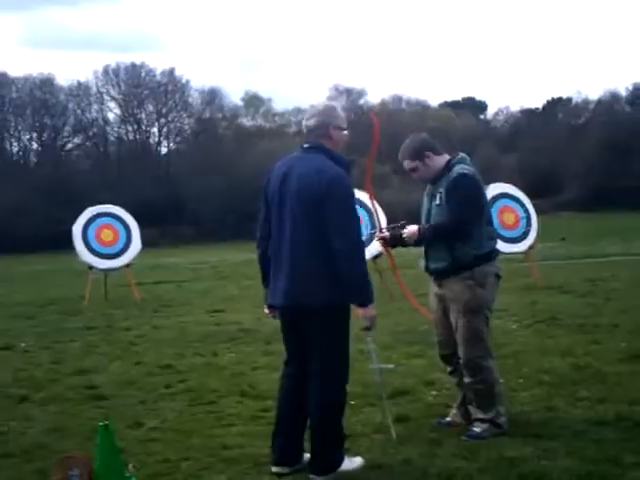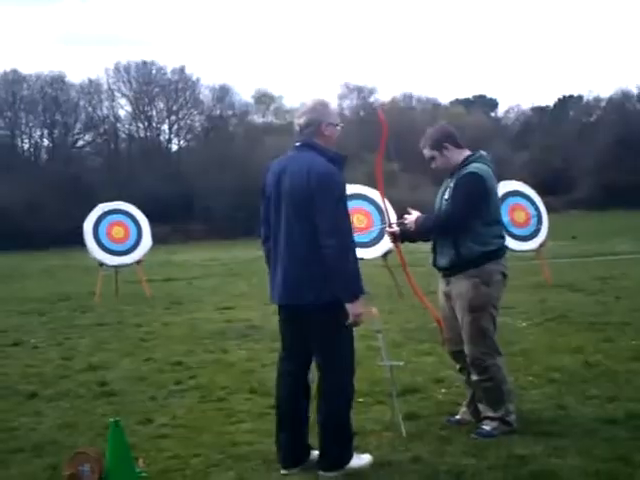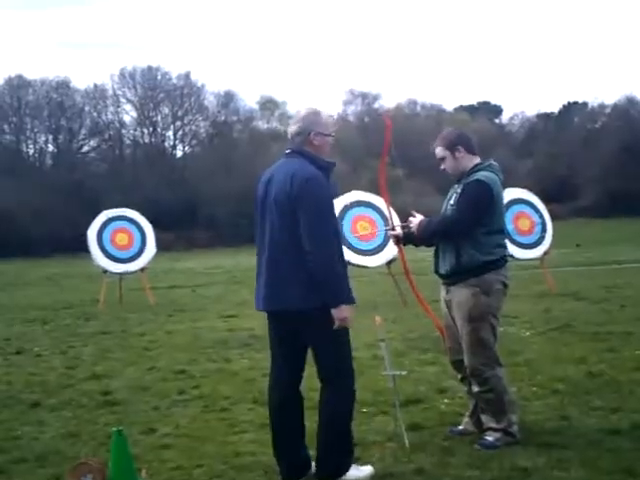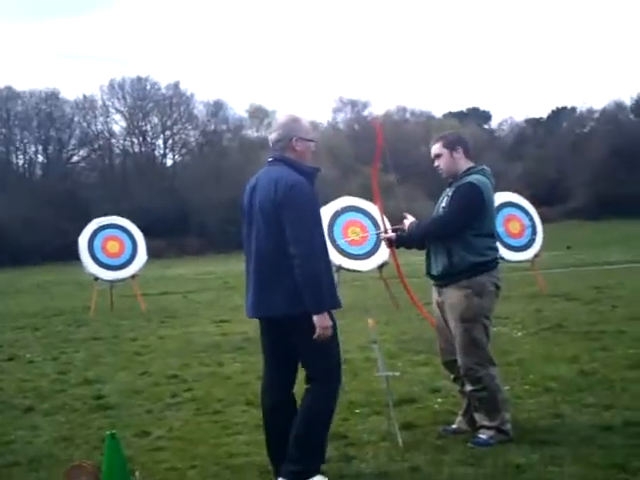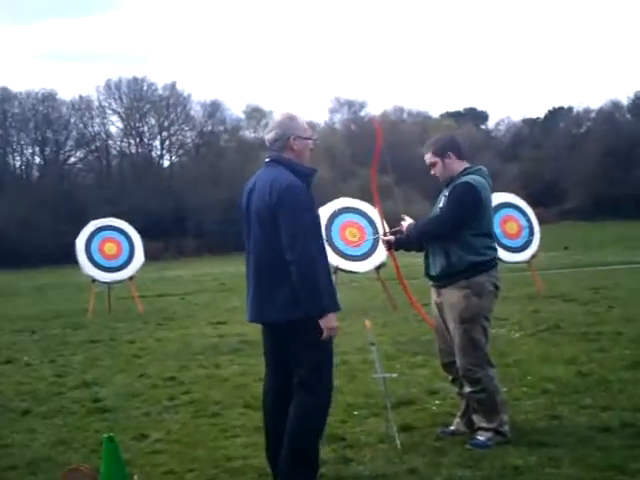
dt=0.3s
person 1, frame 1
left shoulder: (279, 171)
right shoulder: (333, 176)
left elbow: (264, 236)
right elbow: (347, 243)
left wrist: (270, 287)
right wrist: (364, 297)
left hip: (287, 291)
right hip: (325, 294)
left knee: (295, 369)
right knee: (329, 374)
person 1, frame 2
left shoulder: (276, 169)
right shoulder: (324, 171)
left elbow: (267, 231)
right elbow: (337, 240)
right wrist: (353, 294)
left hip: (287, 288)
right hip: (323, 290)
left knee: (292, 367)
right knee: (336, 372)
left ankle: (292, 453)
right ankle: (335, 457)
person 1, frame 3
left shoulder: (269, 176)
right shoulder: (310, 178)
right elbow: (321, 246)
right wrist: (338, 298)
left hip: (276, 296)
right hip: (312, 296)
left knee: (284, 379)
right knee: (337, 378)
person 1, frame 4
left shoulder: (256, 183)
right shoulder: (295, 184)
right elbow: (306, 252)
right wrist: (320, 306)
left hip: (267, 300)
right hip: (298, 302)
left knee: (277, 382)
right knee: (324, 379)
person 1, frame 5
left shoulder: (255, 184)
right shoulder: (290, 186)
right elbow: (303, 255)
right wrist: (324, 309)
left hip: (269, 303)
right hip: (298, 306)
left knee: (278, 385)
right knee: (313, 388)
person 2, frame 1
left shoulder: (462, 179)
right shoulder: (434, 184)
left elbow: (459, 225)
right elbow: (428, 229)
left wrist: (420, 233)
right wrist: (396, 237)
left hip: (470, 276)
right hip: (443, 277)
left knee: (472, 351)
right knee: (449, 350)
left ankle: (490, 417)
right ankle: (467, 408)
person 2, frame 2
left shoulder: (474, 175)
right shoulder: (457, 177)
left elbow: (452, 221)
right elbow: (444, 223)
left wrist: (420, 223)
right wrist: (406, 232)
left hip: (477, 272)
right hip: (455, 273)
left knee: (480, 349)
right knee: (459, 347)
left ankle: (500, 415)
right ankle: (477, 406)
person 2, frame 3
left shoulder: (481, 184)
right shoulder: (465, 183)
left elbow: (455, 225)
right elbow: (447, 229)
left wrist: (423, 225)
right wrist: (409, 235)
left hip: (478, 282)
right hip: (457, 281)
left knee: (480, 359)
right knee: (461, 357)
left ankle: (502, 426)
right ankle: (480, 417)
person 2, frame 4
left shoulder: (473, 186)
right shoulder: (457, 187)
left elbow: (444, 227)
right elbow: (438, 232)
left wrist: (414, 226)
right wrist: (401, 239)
left hip: (470, 283)
right hip: (448, 283)
left knee: (473, 358)
right knee: (453, 357)
left ankle: (496, 424)
right ankle: (472, 416)
person 2, frame 5
left shoulder: (469, 186)
right shoulder: (455, 187)
left elbow: (441, 227)
right elbow: (435, 232)
left wrist: (412, 228)
right wrist: (400, 241)
left hip: (469, 284)
right hip: (447, 283)
left knee: (472, 359)
right knee: (452, 359)
left ankle: (494, 426)
right ankle: (470, 418)
